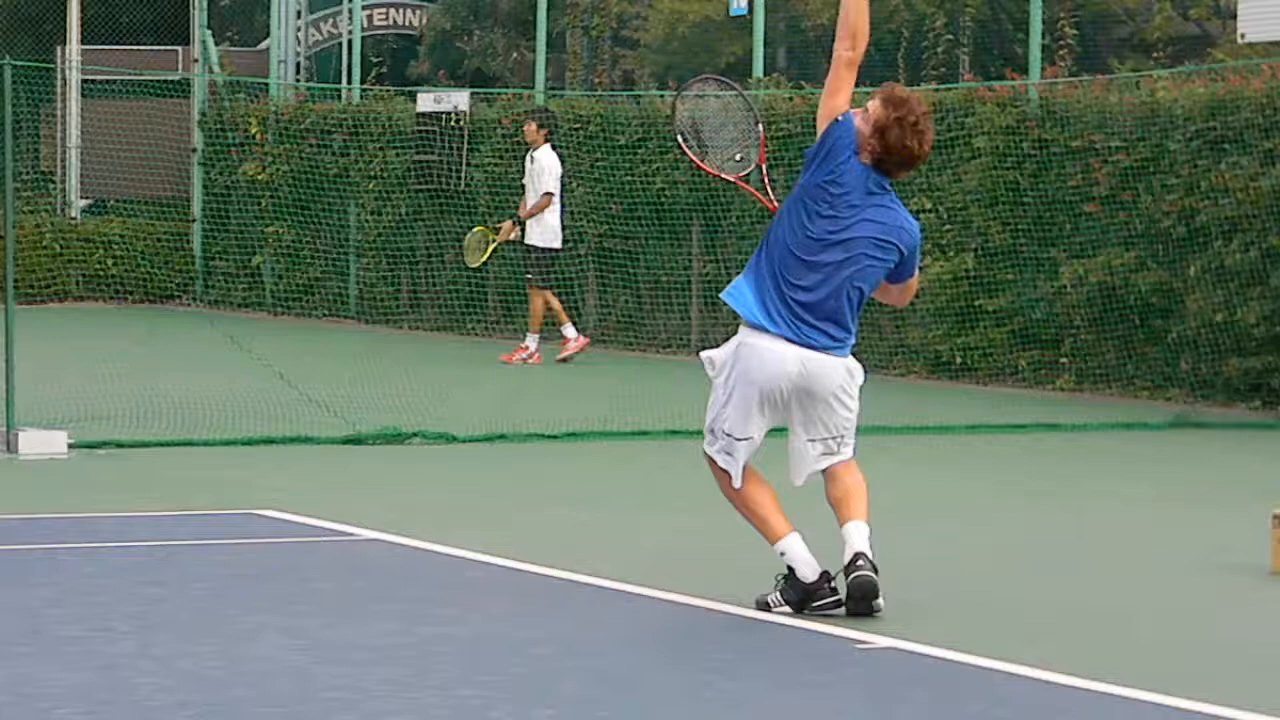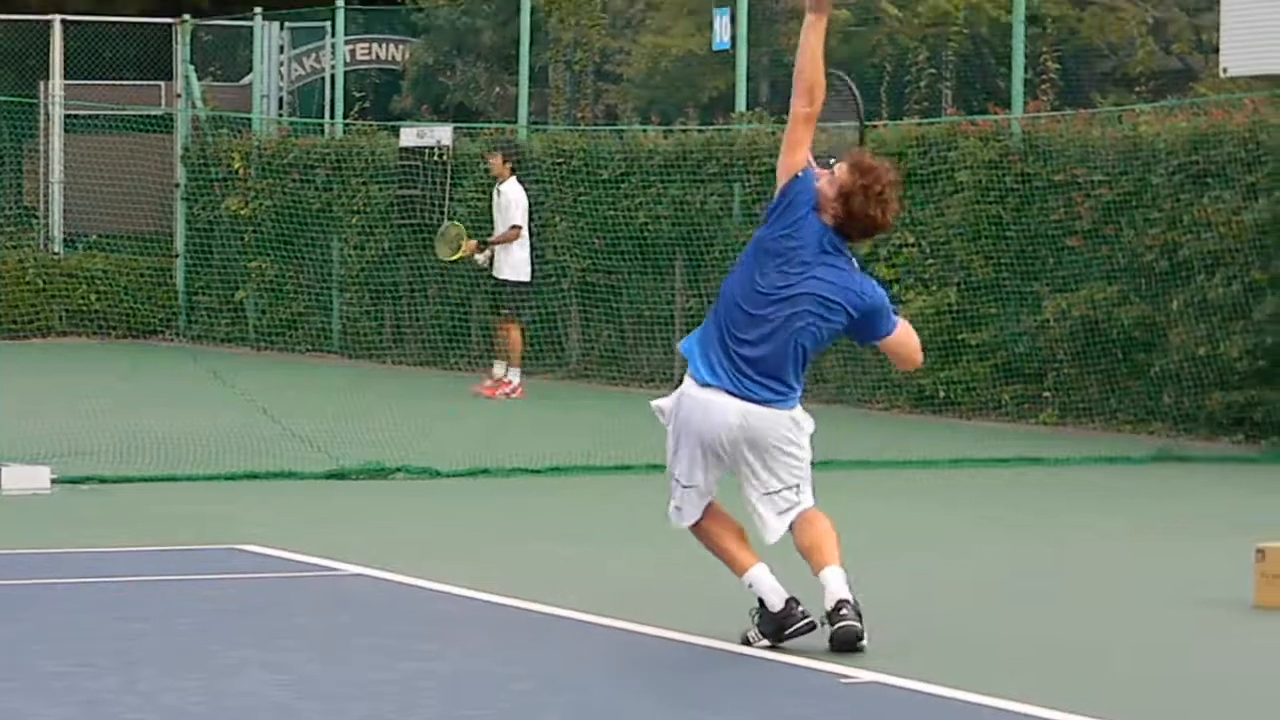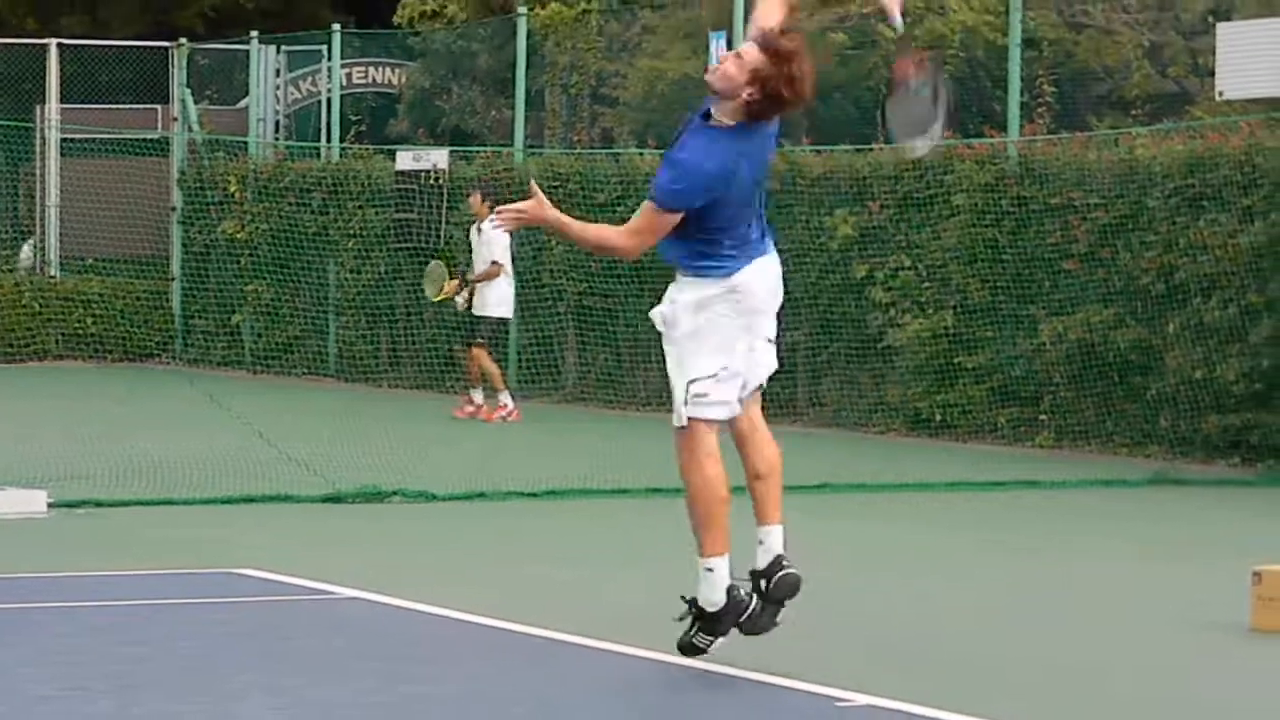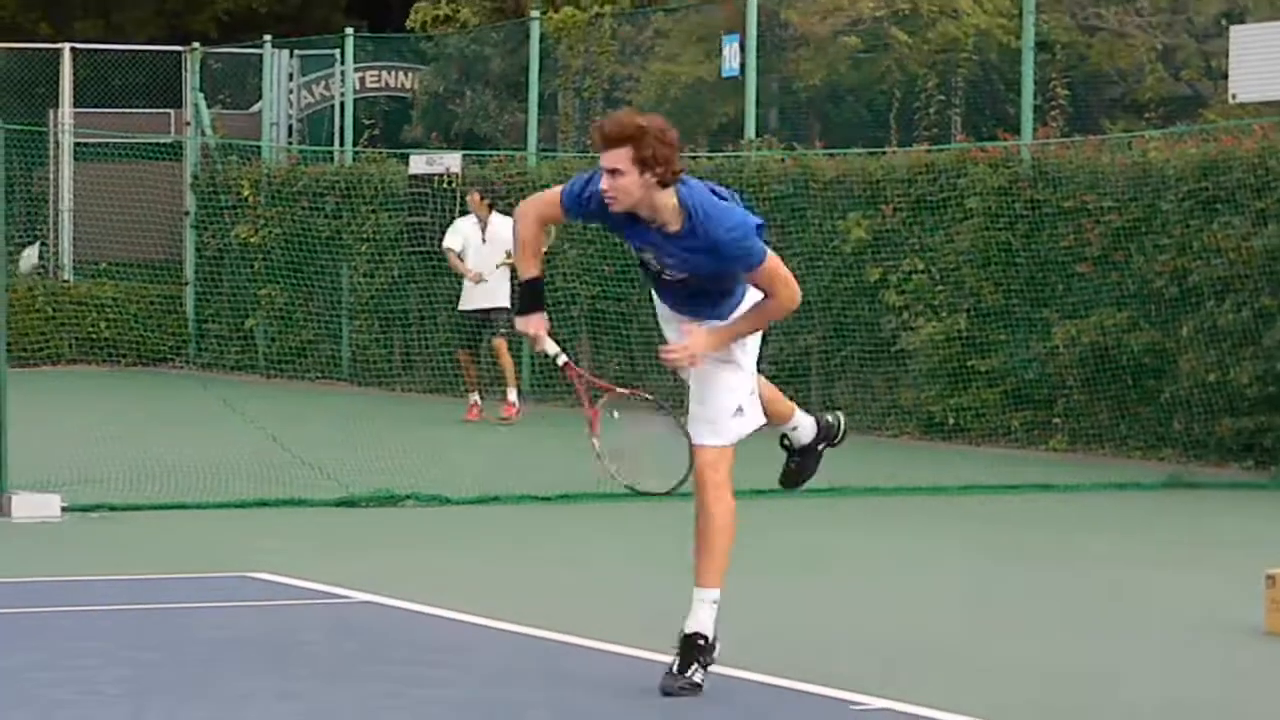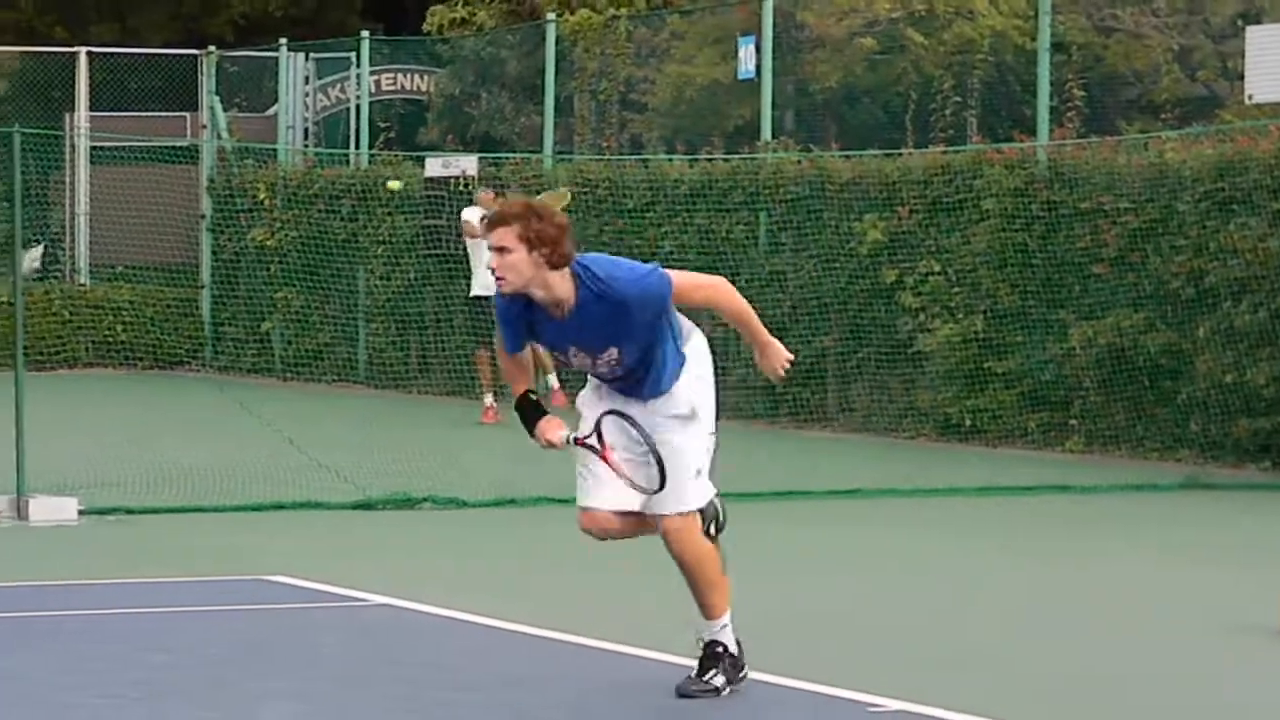
dt=0.3s
person 1, frame 1
left shoulder: (839, 158)
right shoulder: (903, 230)
left elbow: (848, 52)
right elbow: (898, 294)
left hip: (762, 351)
right hip: (829, 366)
left knee: (725, 464)
right knee: (838, 463)
left ankle: (806, 574)
right ankle: (859, 557)
person 1, frame 2
left shoulder: (794, 217)
right shoulder: (859, 292)
left elbow: (805, 109)
right elbow: (911, 357)
left hip: (706, 402)
right hip: (773, 416)
left knee: (695, 509)
right knee: (802, 514)
left ankle: (777, 604)
right ankle: (840, 604)
person 1, frame 3
left shoulder: (697, 165)
right shoulder: (761, 118)
left elbow: (626, 244)
left wrist: (550, 219)
left hip: (711, 292)
right hip: (755, 274)
left knee: (695, 431)
right knee: (745, 415)
left ankle: (717, 593)
right ankle: (772, 561)
person 1, frame 4
left shoulder: (720, 227)
right shoulder: (604, 192)
left elbow: (787, 295)
right elbow: (530, 213)
left wrist: (710, 340)
right wrist: (530, 301)
left hip: (729, 322)
right hip: (677, 308)
left knee: (710, 469)
right knee: (735, 392)
left ankle: (701, 632)
right ankle: (809, 431)
person 1, frame 5
left shoulder: (619, 283)
right shoulder: (514, 307)
left elbow: (717, 290)
right elbow: (511, 356)
left wrist: (764, 345)
right wrist: (534, 415)
left hip: (674, 385)
right hip: (613, 392)
left knee: (675, 526)
right knee: (600, 522)
left ankle: (722, 645)
right ankle: (693, 511)
person 2, frame 1
left shoulder: (547, 160)
right shoulder: (531, 157)
left elbow: (546, 200)
left wrist: (517, 222)
right wrist: (519, 221)
left hip: (544, 236)
right hip: (535, 235)
left knee: (536, 289)
right knee: (542, 290)
left ankle: (530, 347)
right ankle: (573, 337)
person 2, frame 2
left shoulder: (514, 193)
right shoulder: (499, 189)
left elbow: (515, 232)
left wrist: (482, 244)
right wrist: (489, 250)
left hip: (514, 271)
right hip: (502, 269)
left knee: (510, 324)
right knee: (501, 323)
left ankle: (514, 382)
right ankle: (498, 375)
person 2, frame 3
left shoulder: (497, 231)
right shoulder: (475, 230)
left elbow: (496, 269)
left wrist: (463, 283)
right wrist: (464, 292)
left hip: (497, 307)
right hip: (478, 305)
left knee: (479, 353)
right knee: (469, 352)
left ankle: (508, 405)
right ankle: (477, 401)
person 2, frame 4
left shoulder: (506, 223)
right shoulder: (460, 224)
right elbow: (449, 253)
left wrist: (513, 259)
right wrist: (467, 272)
left hip: (497, 300)
right hip: (469, 301)
left knee: (499, 344)
right knee: (465, 353)
left ankle: (513, 402)
right ankle: (475, 401)
person 2, frame 5
right shoulder: (471, 214)
right elbow: (469, 230)
right hip: (483, 292)
right knee: (482, 352)
left ankle: (554, 385)
right ankle: (489, 404)
